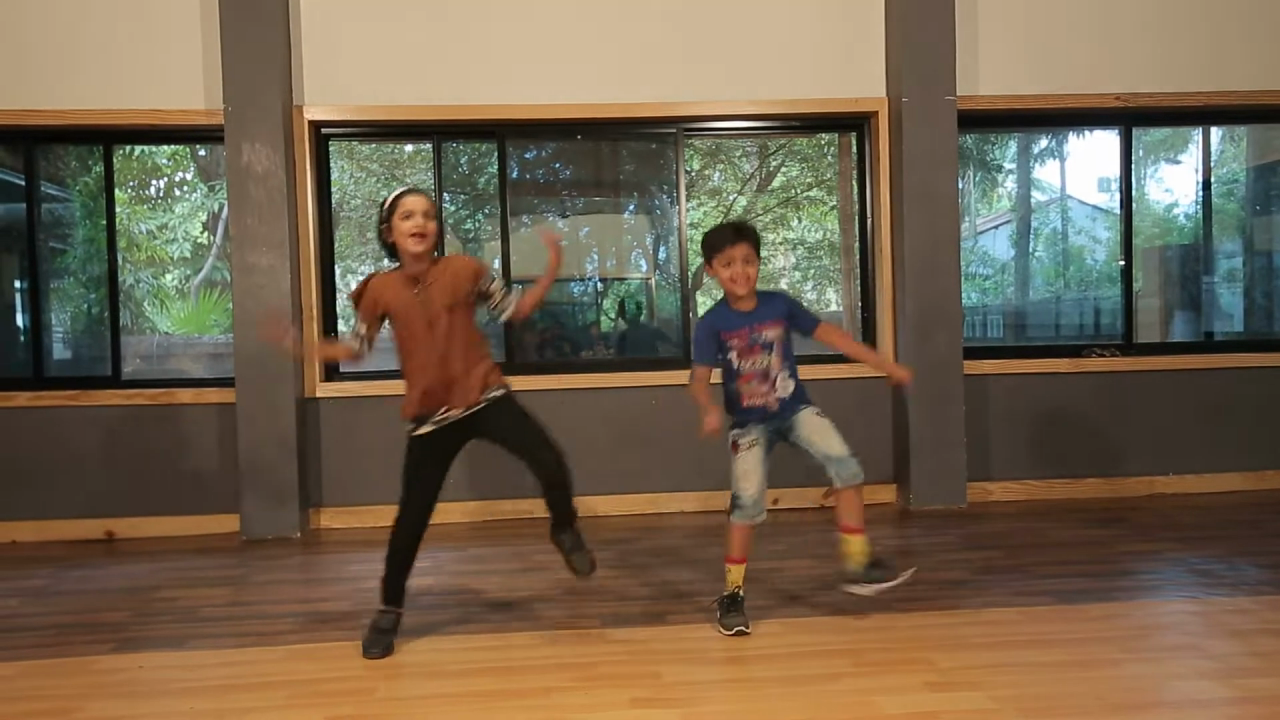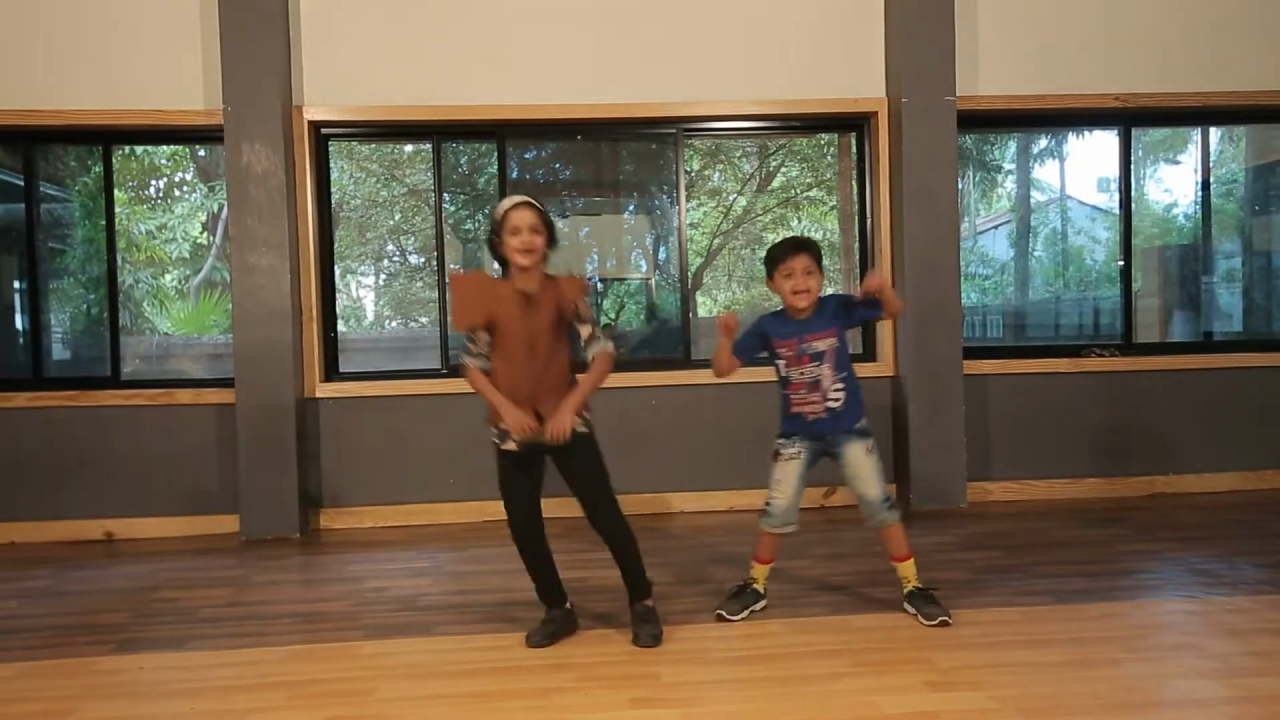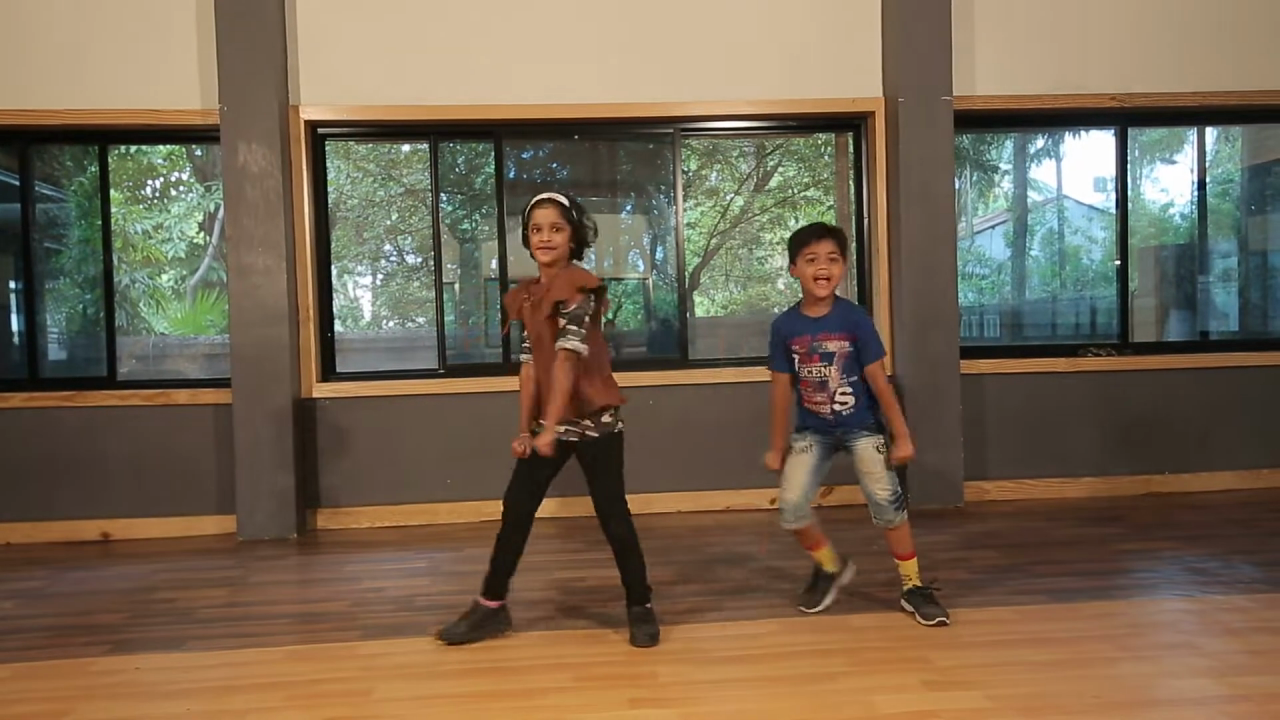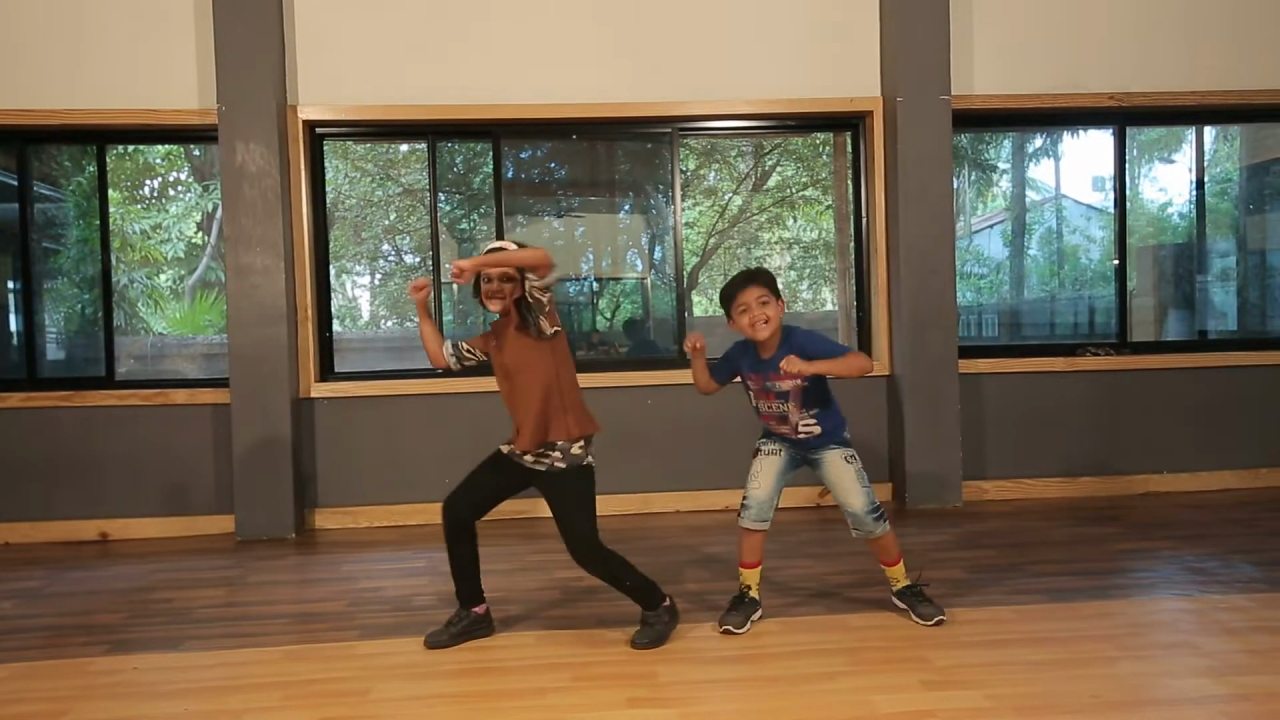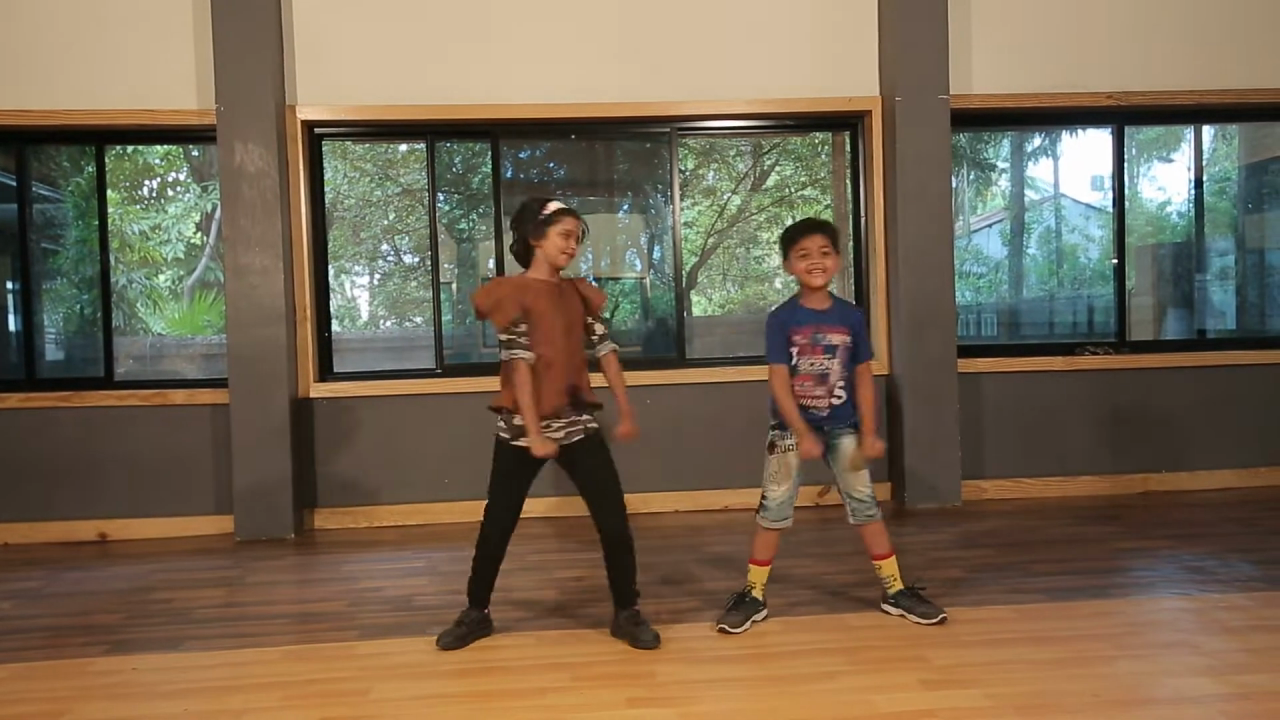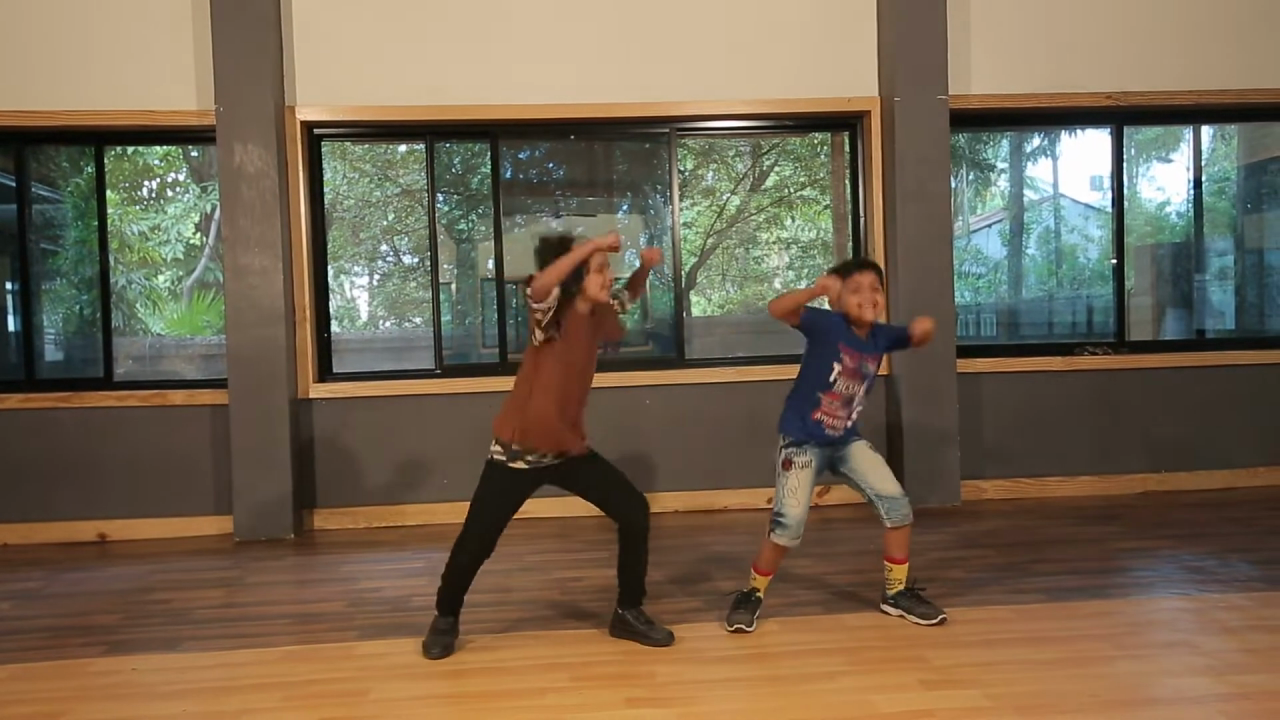
dt=0.3s
person 1, frame 1
left shoulder: (463, 270)
right shoulder: (381, 289)
left elbow: (515, 310)
right elbow: (355, 348)
left wrist: (550, 270)
left hip: (485, 397)
right hip: (430, 414)
left knee: (550, 463)
right knee: (412, 517)
left ankle: (565, 531)
right ankle: (389, 611)
person 1, frame 2
left shoulder: (566, 291)
right shoulder: (484, 295)
left elbow: (602, 354)
right elbow: (474, 368)
left wrist: (571, 405)
right wrist: (506, 411)
left hip: (566, 421)
right hip: (514, 424)
left knee: (605, 515)
right knee: (524, 521)
left ankle: (643, 603)
right ankle: (558, 610)
person 1, frame 3
left shoulder: (577, 286)
right shoulder: (526, 296)
left elbow: (567, 356)
right elbow: (529, 364)
left wrist: (552, 426)
right wrist: (524, 428)
left hip: (595, 420)
right hip: (545, 418)
left knee: (612, 513)
right knee: (516, 507)
left ankle: (640, 606)
right ankle: (491, 606)
person 1, frame 4
left shoulder: (536, 309)
right shoulder: (491, 337)
left elbow: (543, 262)
right elbow: (442, 357)
left wrist: (477, 262)
right wrist: (423, 310)
left hip: (566, 451)
right hip: (520, 450)
left knee: (584, 550)
right knee: (456, 512)
left ankle: (659, 607)
right ankle: (472, 612)
person 1, frame 5
left shoulder: (580, 293)
right shoulder: (509, 294)
left elbow: (606, 352)
right elbow: (520, 365)
left wrist: (625, 410)
right wrist: (534, 432)
left hip: (578, 424)
right hip: (523, 427)
left knee: (613, 517)
right knee: (498, 522)
left ankle: (627, 612)
right ankle: (477, 612)
person 1, frame 6
left shoulder: (596, 315)
right shoulder: (550, 312)
left elbow: (628, 298)
right elbow: (540, 286)
left wrist: (644, 268)
right wrist: (588, 251)
left hip: (569, 450)
right hip: (517, 452)
left knee: (635, 512)
right knee: (477, 538)
left ankle: (629, 613)
right ankle: (445, 618)
person 2, frame 1
left shoulder: (780, 304)
right shoulder: (711, 323)
left elbow: (828, 333)
right elbow: (700, 377)
left wrist: (884, 364)
right wrist: (709, 407)
left hip: (796, 409)
right hip: (748, 422)
left knee: (845, 466)
right knee: (747, 503)
left ankle: (858, 562)
right ankle: (732, 594)
person 2, frame 2
left shoulder: (839, 309)
right shoulder: (767, 328)
left elbow: (894, 311)
right elbow: (723, 369)
left wrist: (882, 290)
right wrist: (726, 337)
left hip: (848, 427)
right hip: (797, 433)
left knee: (879, 505)
right knee: (778, 511)
left ankle: (913, 588)
right ankle: (754, 586)
person 2, frame 3
left shoulder: (854, 317)
right shoulder: (784, 326)
left elbow: (878, 378)
right elbow: (781, 388)
left wrist: (902, 435)
right wrist: (777, 444)
left hip: (862, 425)
right hip: (811, 430)
left knee: (887, 505)
right knee: (792, 508)
left ankle: (913, 587)
right ankle: (830, 567)
person 2, frame 4
left shoulder: (804, 342)
right shoulder: (737, 357)
left elbow: (862, 363)
right elbow: (709, 387)
left wrist: (809, 368)
right wrist: (697, 358)
left hip: (826, 438)
right hip: (778, 441)
left knee: (867, 514)
right knee: (754, 510)
left ankle: (905, 586)
right ankle: (748, 596)
person 2, frame 5
left shoulder: (851, 316)
right shoulder: (781, 318)
left elbow: (863, 377)
right elbow: (778, 383)
left wrist: (869, 434)
right wrist: (802, 434)
left hip: (843, 425)
right hip: (790, 426)
left knee: (865, 505)
right knee: (774, 507)
left ankle: (896, 591)
right ankle: (753, 595)
person 2, frame 6
left shoulder: (880, 336)
right shoulder: (827, 326)
left elbow: (915, 339)
right elbow: (778, 310)
left wrist: (923, 330)
right wrist: (814, 292)
left hip: (848, 440)
right hip: (803, 440)
left knee: (897, 507)
right knee: (787, 526)
left ankle: (898, 592)
right ankle: (750, 594)
